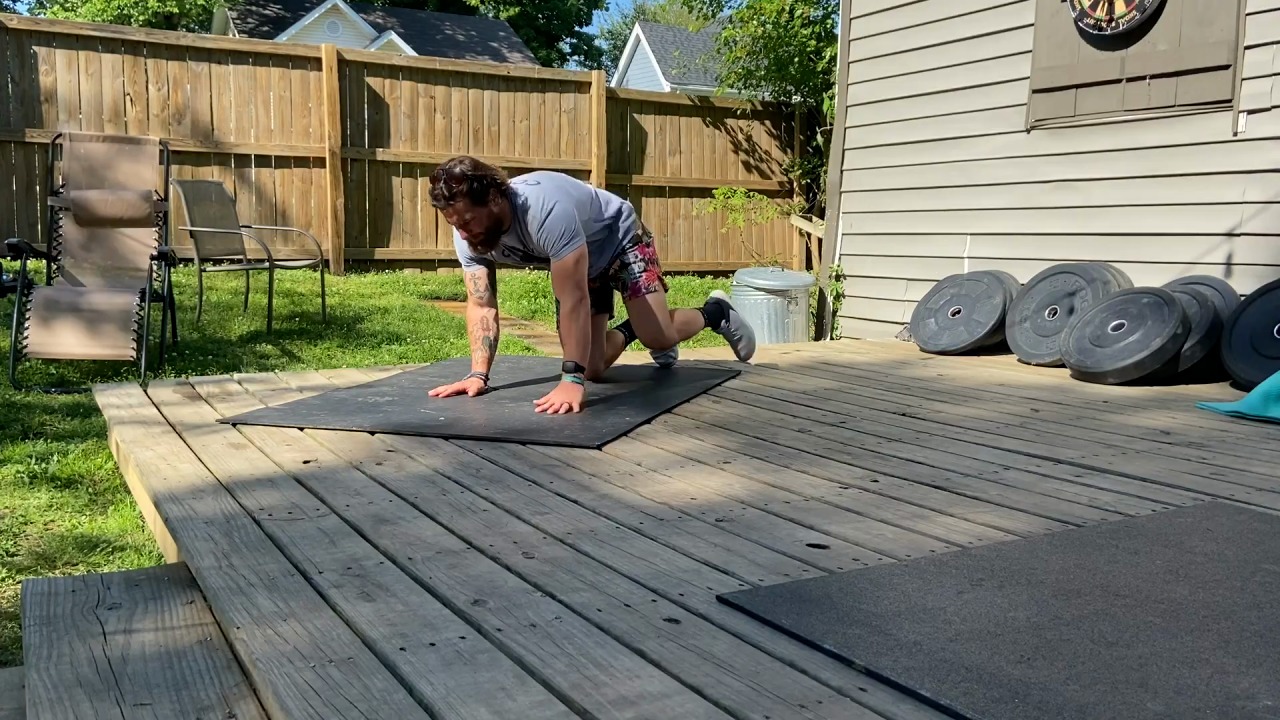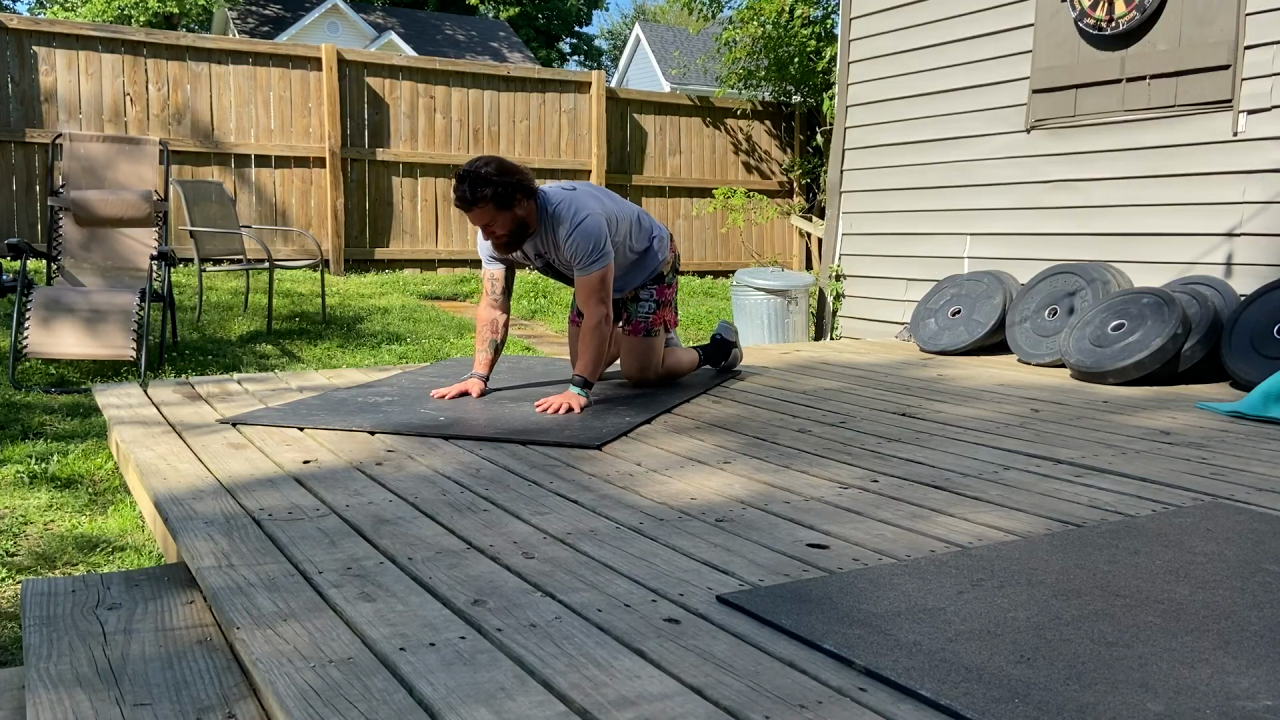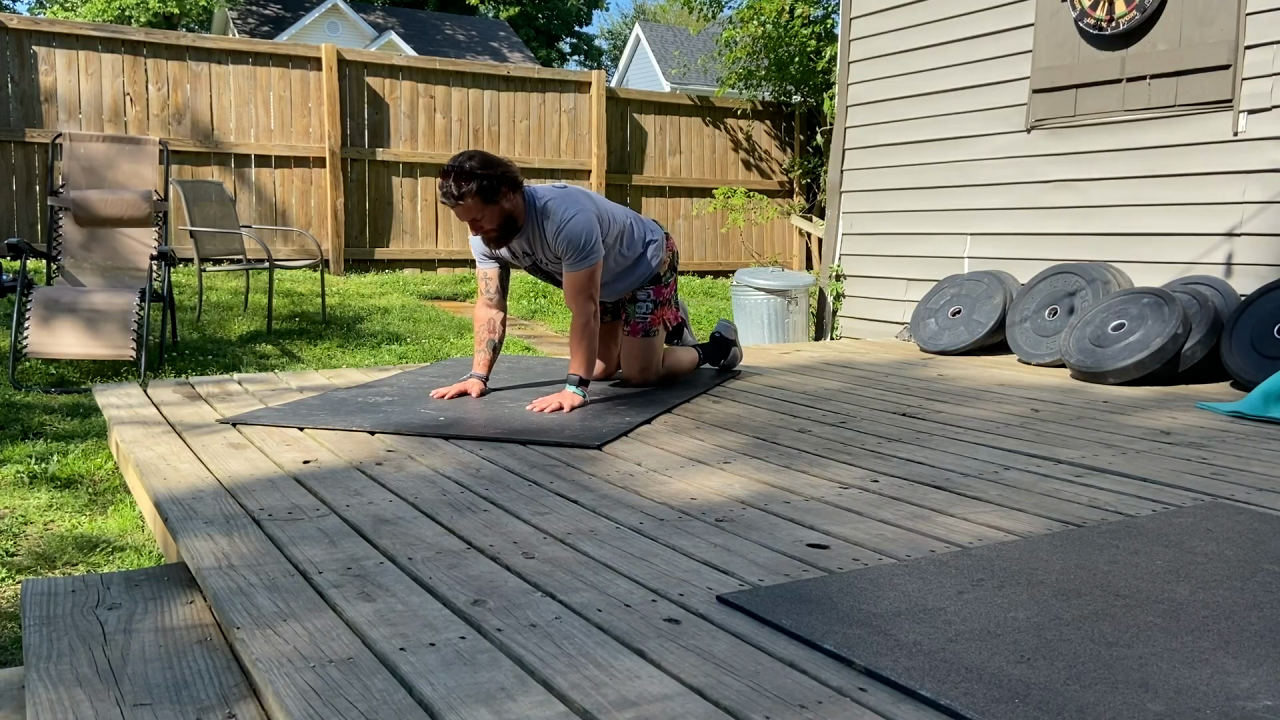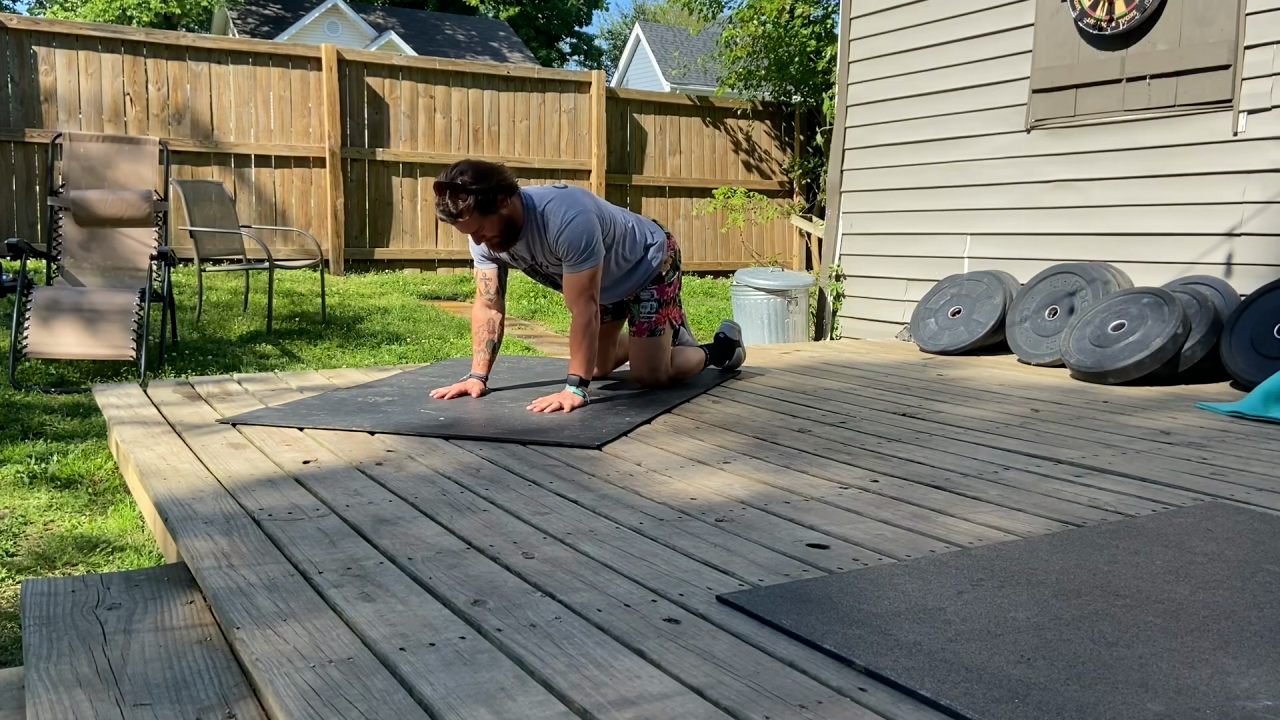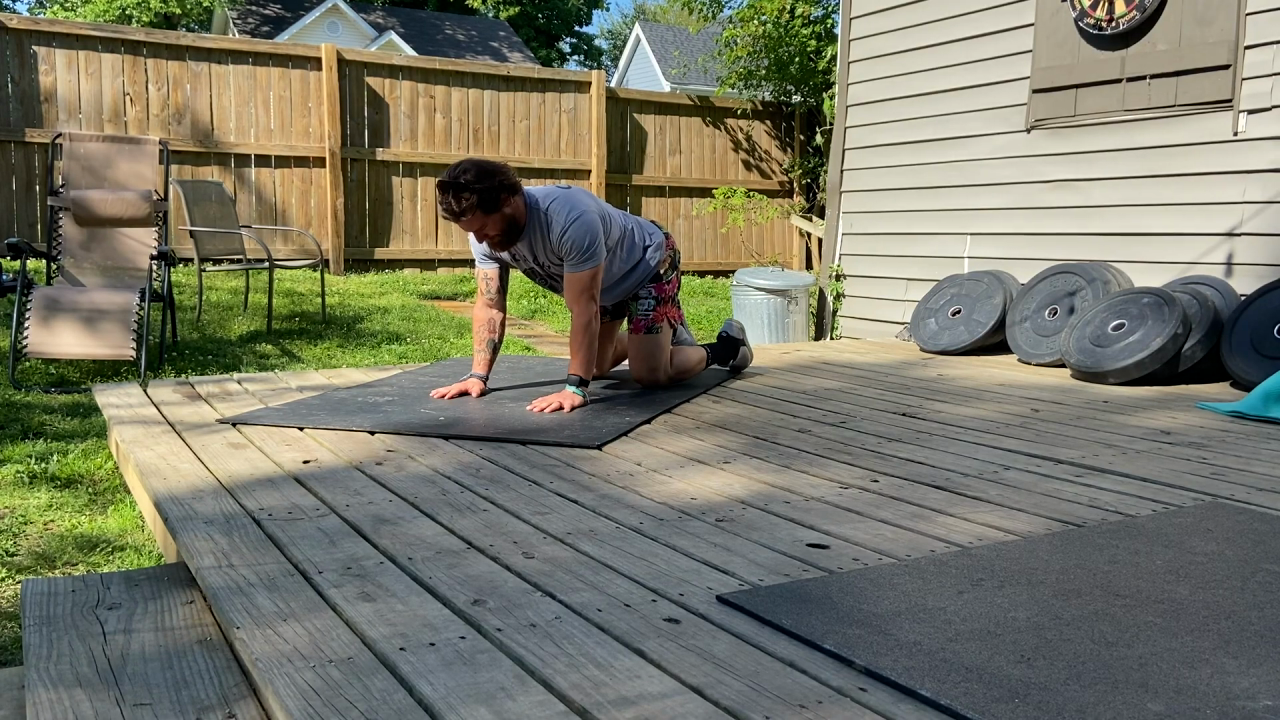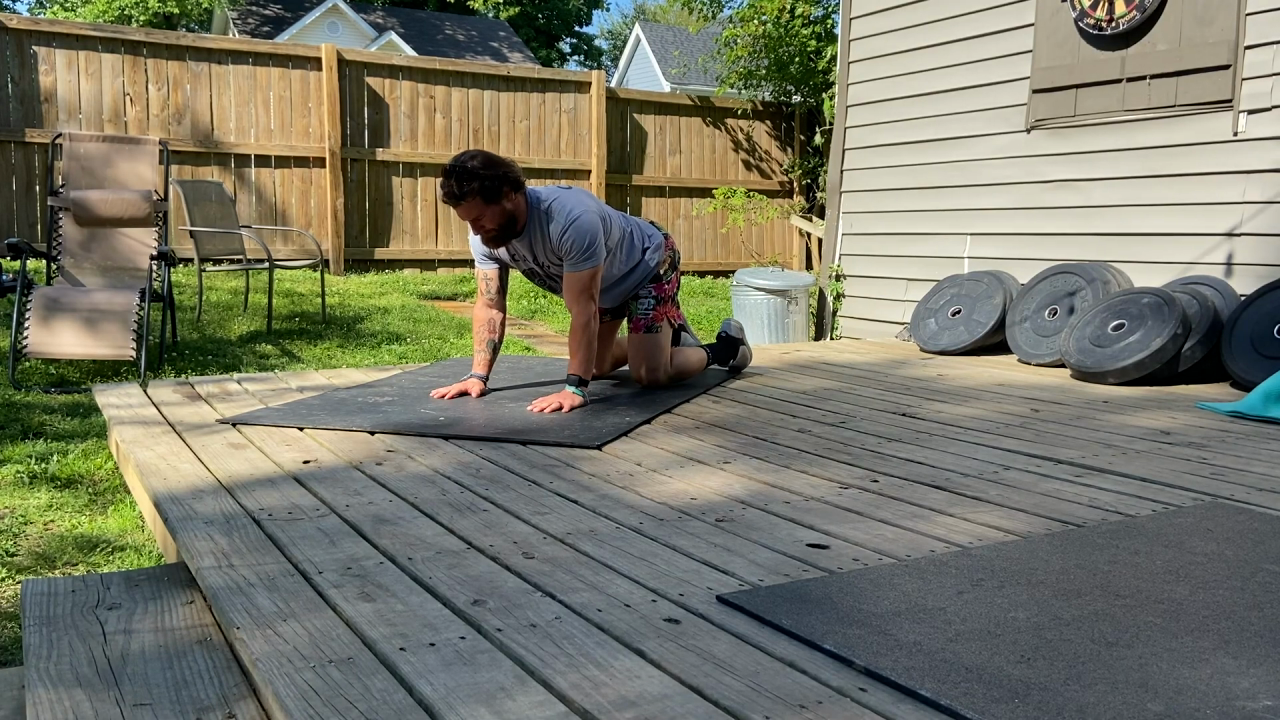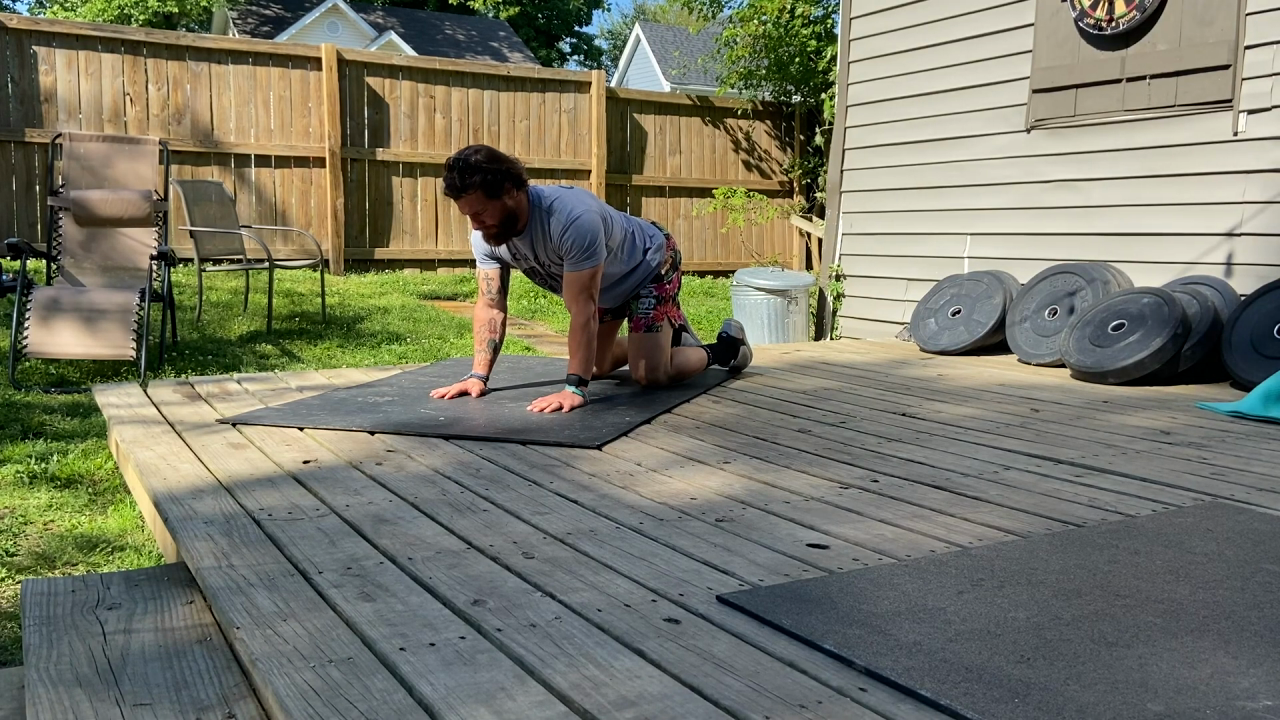
dt=0.7s
person 1, frame 1
left shoulder: (546, 210)
right shoulder: (467, 236)
left elbow: (574, 301)
right elbow: (481, 307)
left wrist: (572, 381)
right wrist: (478, 375)
left hip: (617, 236)
right hip: (567, 263)
left knee: (659, 333)
right knee: (592, 367)
left ankle: (715, 313)
right ankle: (627, 331)
person 1, frame 2
left shoulder: (577, 222)
right shoulder: (494, 233)
left elbow: (597, 313)
right elbow: (494, 307)
left wrist: (579, 389)
right wrist: (478, 376)
left hip: (649, 263)
right hip: (598, 275)
left knee: (640, 373)
right knee: (587, 364)
left ankle: (718, 348)
right ankle: (651, 331)
person 1, frame 3
left shoulder: (567, 218)
right shoulder: (486, 236)
left elbow: (584, 310)
right elbow: (490, 307)
left wrist: (575, 388)
right wrist: (478, 376)
left hip: (647, 263)
right hip: (603, 280)
left knee: (640, 375)
right knee: (599, 370)
left ankle: (717, 346)
right ankle: (669, 325)
person 1, frame 4
left shoulder: (566, 217)
right shoulder: (484, 232)
left elbow: (584, 310)
right elbow: (488, 306)
left wrist: (575, 388)
right wrist: (478, 376)
left hip: (649, 263)
right hip: (604, 278)
left knee: (651, 375)
right knee: (596, 367)
left ankle: (722, 347)
right ankle: (664, 330)
person 1, frame 5
left shoulder: (569, 217)
right shoulder: (484, 230)
left elbow: (584, 310)
right elbow: (489, 306)
left wrist: (575, 388)
right wrist: (478, 375)
left hip: (648, 264)
right hip: (602, 279)
left knee: (650, 375)
right knee: (595, 366)
left ankle: (726, 346)
right ankle: (663, 331)
person 1, frame 6
left shoulder: (570, 218)
right shoulder: (484, 236)
left elbow: (583, 311)
right elbow: (489, 306)
left wrist: (575, 388)
right wrist: (478, 376)
left hip: (648, 264)
right hip: (604, 280)
left knee: (651, 374)
right knee: (596, 366)
left ankle: (726, 346)
right ankle: (669, 332)
person 1, frame 7
left shoulder: (572, 218)
right shoulder: (485, 236)
left elbow: (582, 311)
right elbow: (490, 306)
left wrist: (575, 388)
right wrist: (478, 376)
left hip: (650, 264)
right hip: (607, 281)
left knee: (650, 375)
right knee: (595, 366)
left ankle: (726, 347)
right ankle: (668, 333)
